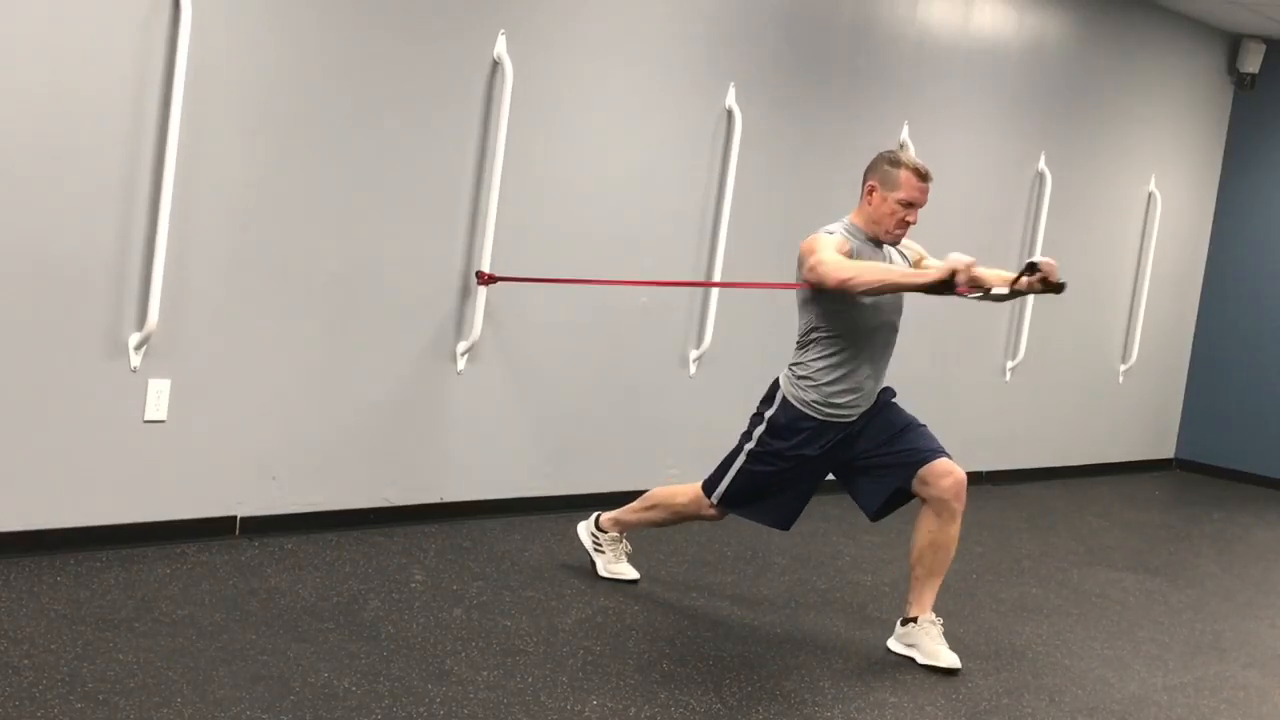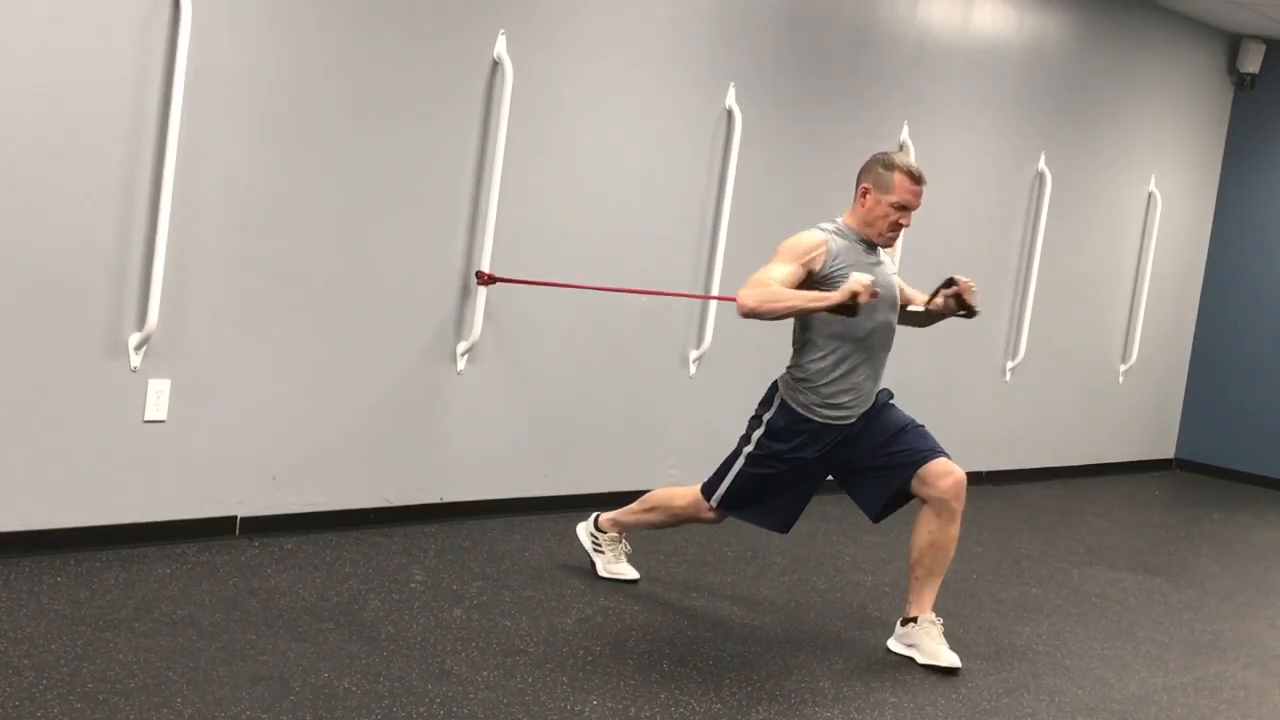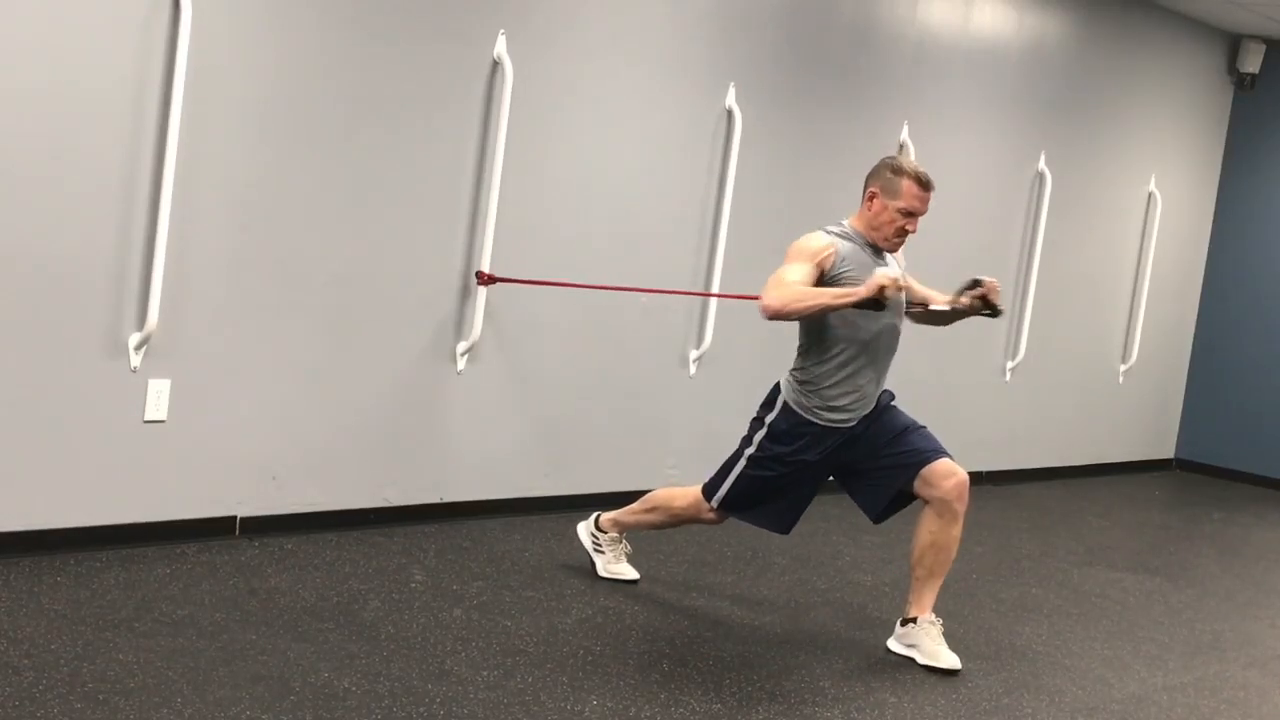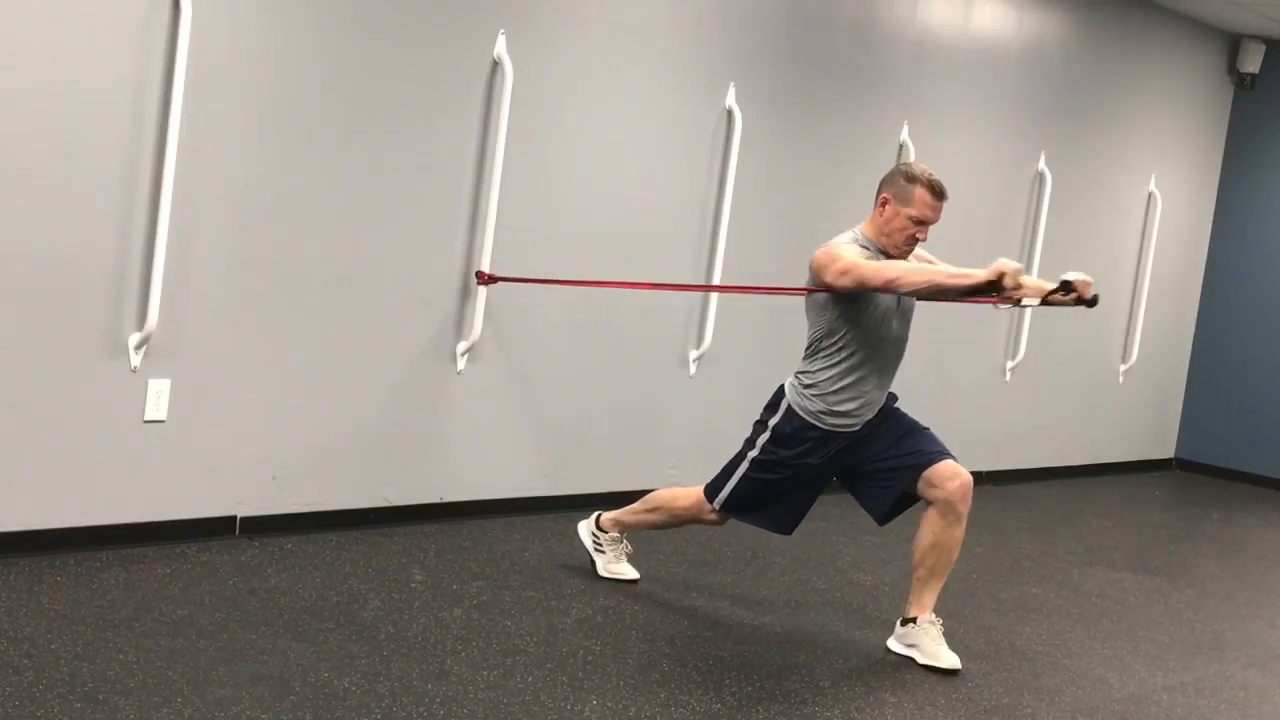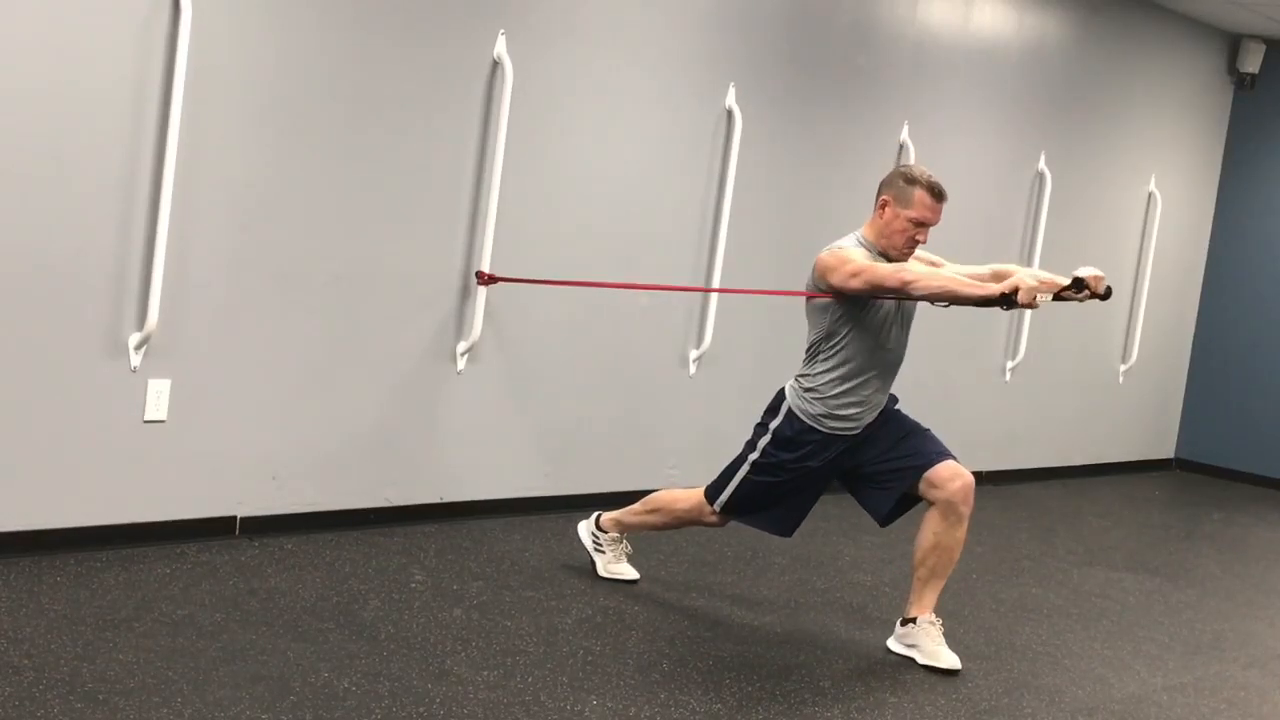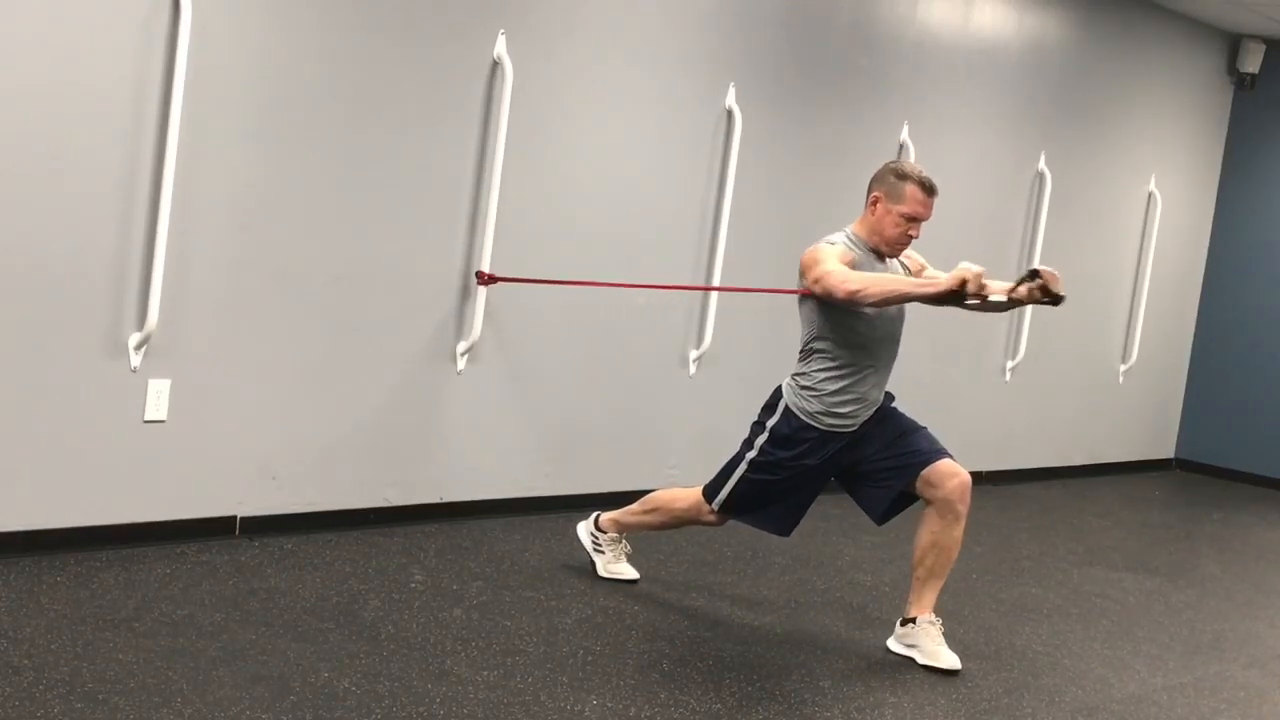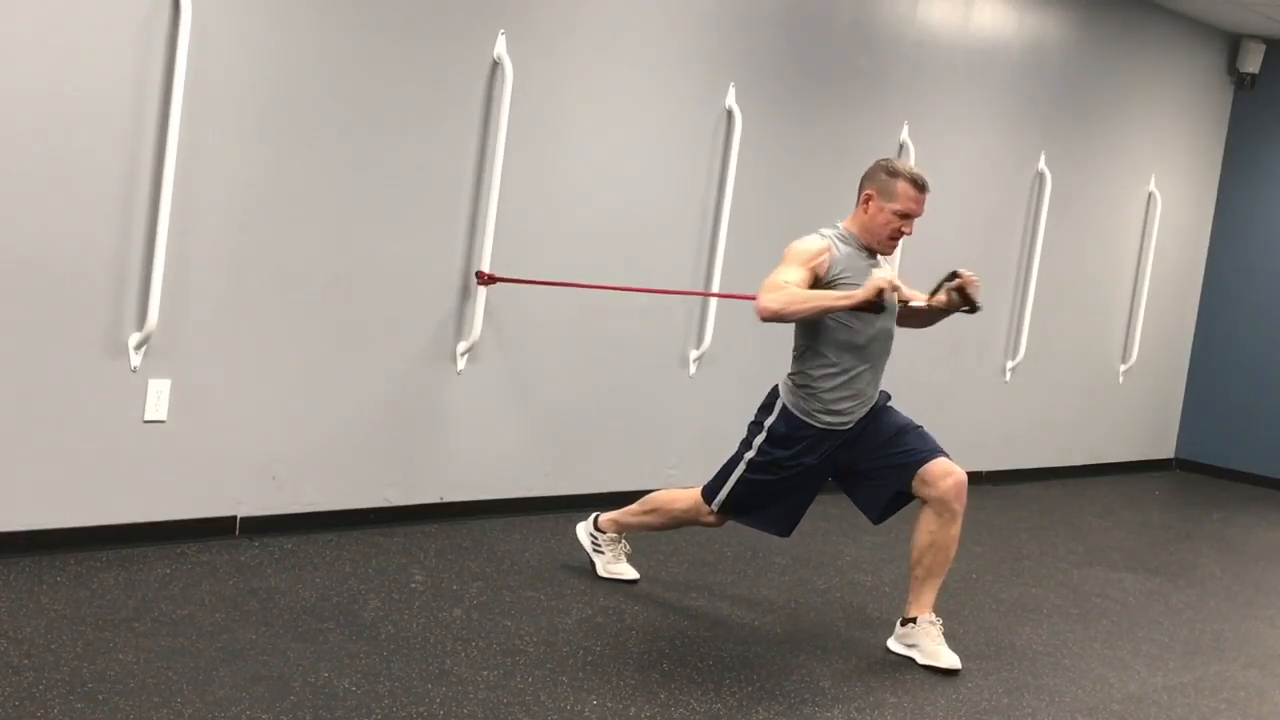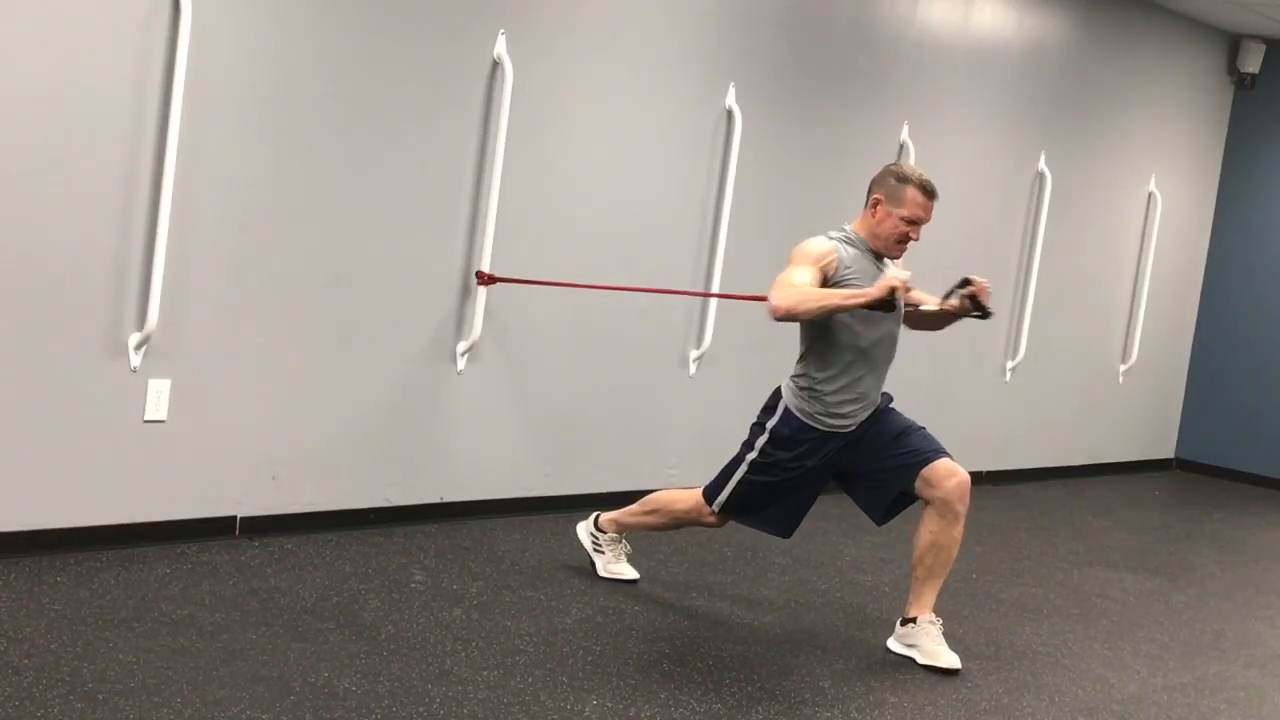
dt=0.3s
person 1, frame 1
left shoulder: (901, 250)
right shoulder: (829, 243)
left elbow: (969, 278)
right elbow: (842, 278)
left wrist: (1022, 280)
right wrist: (919, 276)
left hip: (868, 412)
right hip: (802, 414)
left knee: (947, 485)
right knee: (711, 502)
left ankle: (915, 626)
right ankle: (605, 527)
person 1, frame 2
left shoulder: (881, 254)
right shoulder: (814, 246)
left elbow: (911, 312)
right elbow: (751, 300)
left wrist: (948, 303)
right wrist: (832, 298)
left hip: (867, 414)
right hip: (801, 417)
left knee: (948, 485)
right knee: (710, 507)
left ankle: (916, 625)
right ankle: (606, 528)
person 1, frame 3
left shoulder: (888, 257)
right shoulder: (819, 248)
left elbow: (923, 307)
right elbow: (775, 303)
left wrist: (961, 303)
right wrist: (863, 293)
left hip: (869, 415)
right hip: (803, 420)
left knee: (950, 486)
right knee: (710, 507)
left ankle: (916, 625)
right ankle: (604, 528)
person 1, frame 4
left shoulder: (912, 259)
right shoulder: (839, 255)
left elbow: (986, 286)
right elbow: (891, 280)
left wrist: (1051, 290)
right wrist: (982, 276)
left hip: (871, 420)
right hip: (806, 421)
left knee: (954, 487)
right knee: (714, 507)
left ankle: (915, 625)
right ankle: (607, 526)
person 1, frame 5
left shoulder: (912, 259)
right shoulder: (840, 259)
left elbow: (985, 274)
right elbow: (902, 282)
left wrist: (1066, 283)
right wrist: (999, 289)
left hip: (872, 421)
right hip: (808, 424)
left knee: (955, 488)
right knee: (715, 510)
left ankle: (916, 626)
right ankle: (606, 527)
person 1, frame 6
left shoulder: (901, 261)
right shoulder: (826, 255)
left elbow: (960, 288)
right elbow: (852, 289)
left wrist: (1021, 292)
right wrist: (944, 283)
left hip: (869, 418)
right hip: (804, 422)
left knee: (952, 486)
right knee: (711, 509)
left ankle: (916, 625)
right ankle: (605, 527)
person 1, frame 7
left shoulder: (878, 257)
right shoulder: (817, 250)
left elbow: (910, 316)
right elbow: (769, 305)
left wrist: (945, 301)
right wrist: (853, 297)
left hip: (866, 417)
right hip: (802, 421)
left knee: (948, 486)
right knee: (712, 509)
left ankle: (917, 626)
right ankle: (604, 528)
person 1, frame 8
left shoulder: (885, 259)
right shoulder: (824, 252)
left elbow: (919, 318)
right elbow: (783, 304)
left wrist: (954, 306)
right wrist: (867, 295)
left hip: (868, 419)
right hip: (804, 422)
left knee: (951, 486)
right knee: (712, 510)
left ankle: (917, 625)
right ankle: (605, 527)
